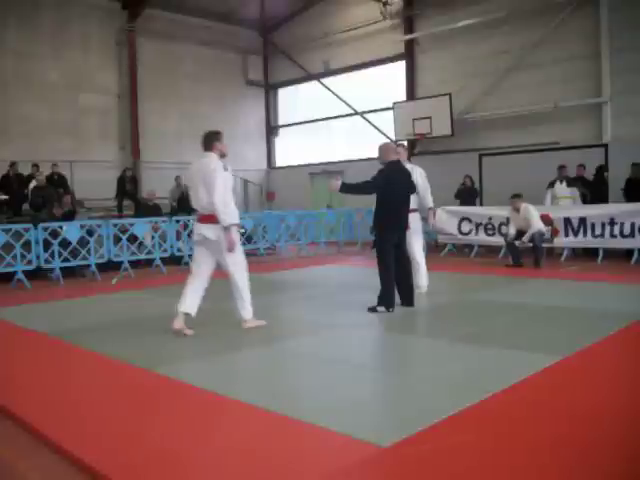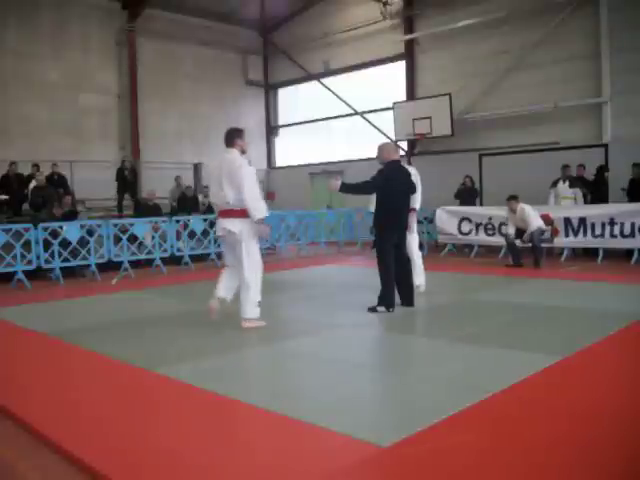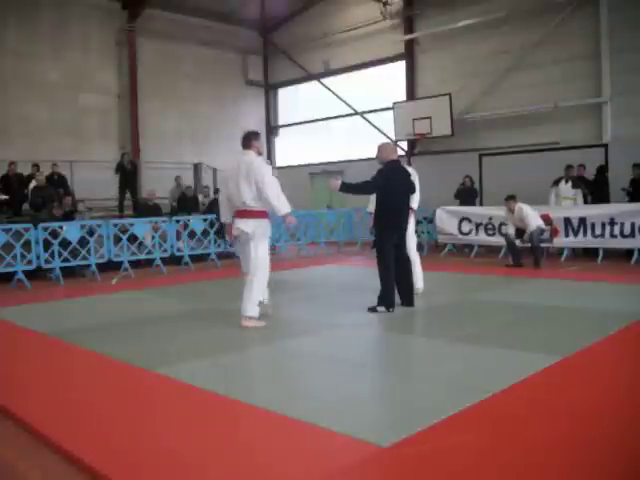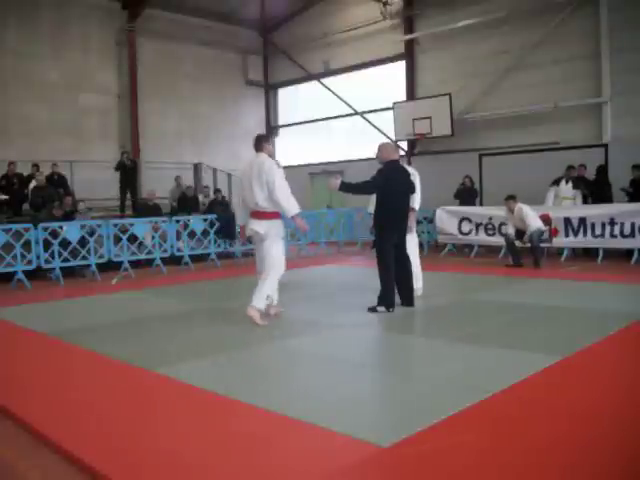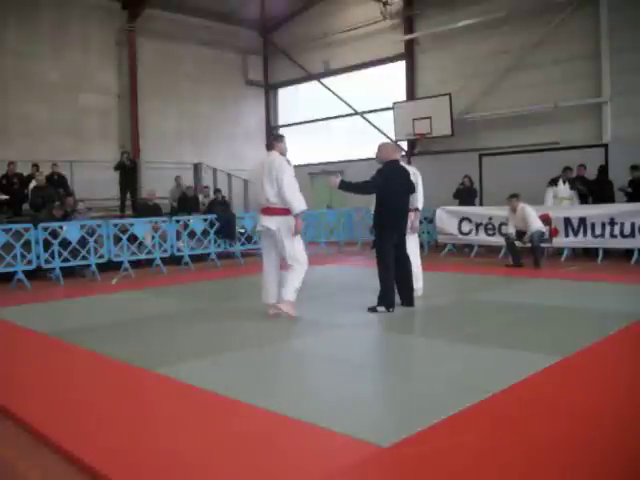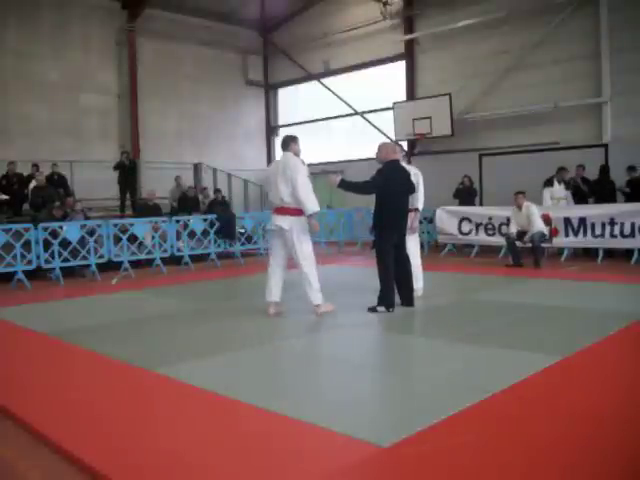
dt=0.2s
person 1, frame 1
left shoulder: (195, 168)
right shoulder: (218, 166)
right elbow: (222, 199)
right wrist: (230, 229)
left hip: (202, 225)
right hip: (218, 226)
left knee: (199, 273)
right knee: (238, 270)
left ankle: (180, 319)
right ankle: (247, 317)
person 1, frame 2
left shoulder: (215, 165)
right shoulder: (241, 162)
right elbow: (250, 194)
right wrist: (261, 220)
left hip: (223, 220)
right hip: (242, 220)
left knee: (233, 265)
right knee: (251, 268)
left ankle: (218, 298)
right ankle: (249, 316)
person 1, frame 3
left shoulder: (231, 167)
right shoulder: (259, 163)
left elbow: (225, 197)
right elbow: (271, 191)
left wrist: (228, 223)
right wrist: (286, 214)
left hip: (239, 220)
right hip: (256, 221)
left knee: (249, 266)
right knee: (259, 268)
left ankle: (260, 302)
right ankle: (249, 315)
person 1, frame 4
left shoulder: (247, 169)
right shoulder: (270, 165)
left elbow: (243, 200)
right elbow: (281, 192)
left wrist: (243, 224)
right wrist: (296, 216)
left hip: (254, 220)
right hip: (270, 222)
left knee: (264, 266)
right knee: (274, 267)
left ankle: (270, 305)
right ankle: (255, 306)
person 1, frame 5
left shoulder: (262, 166)
right shoulder: (281, 162)
right elbow: (289, 190)
right wrist: (298, 216)
left hip: (266, 217)
right hip: (282, 218)
left knee: (270, 263)
right knee: (299, 261)
left ankle: (272, 304)
right ankle: (287, 301)
person 1, frame 6
left shoulder: (273, 167)
right shoulder: (295, 163)
right elbow: (302, 190)
right wrist: (311, 216)
left hip: (277, 217)
right hip: (294, 218)
left knee: (276, 262)
right knee: (307, 261)
left ankle: (273, 304)
right ankle: (318, 303)
person 2, frame 1
left shoulder: (386, 173)
right shoulder: (404, 172)
left elbow: (367, 187)
right elbow: (412, 189)
left wrist: (342, 186)
left hip: (386, 223)
right hip: (400, 223)
left knee: (386, 262)
right knee: (401, 259)
left ankle: (387, 302)
right ankle: (407, 298)
person 2, frame 2
left shoulder: (386, 172)
right shoulder: (404, 172)
left elbow: (367, 187)
right elbow: (412, 189)
left wrist: (341, 186)
left hip: (386, 224)
right hip: (400, 223)
left knee: (386, 261)
right knee: (401, 259)
left ankle: (387, 302)
right ankle: (407, 298)
person 2, frame 3
left shoulder: (386, 172)
right shoulder: (403, 172)
left elbow: (368, 187)
right elbow: (411, 189)
left wrist: (342, 186)
left hip: (386, 223)
right hip: (400, 223)
left knee: (386, 261)
right knee: (401, 259)
left ankle: (387, 302)
right ankle: (407, 298)
person 2, frame 4
left shoulder: (386, 172)
right shoulder: (403, 172)
left elbow: (368, 187)
right elbow: (411, 189)
left wrist: (341, 185)
left hip: (386, 223)
right hip: (400, 223)
left knee: (386, 261)
right knee: (401, 258)
left ankle: (387, 302)
right ankle: (407, 298)
person 2, frame 5
left shoulder: (385, 172)
right shoulder: (403, 172)
left elbow: (367, 187)
right elbow: (411, 189)
left wrist: (341, 184)
left hip: (386, 223)
right hip: (399, 223)
left knee: (385, 261)
right knee: (401, 258)
left ankle: (386, 302)
right ankle: (407, 298)
person 2, frame 6
left shoulder: (385, 172)
right shoulder: (403, 172)
left elbow: (367, 187)
right elbow: (411, 189)
left wrist: (341, 183)
left hip: (386, 223)
right hip: (399, 222)
left knee: (385, 261)
right knee: (401, 259)
left ankle: (386, 302)
right ankle: (407, 298)
person 3, frame 1
left shoulder: (416, 171)
left elbow: (425, 192)
left wrist: (429, 213)
left hip: (411, 217)
left knee: (415, 251)
left ankle: (421, 283)
person 3, frame 2
left shoulder: (410, 171)
left elbow: (416, 193)
right elbow: (377, 194)
left wrist: (412, 215)
left knee: (412, 249)
left ankle: (419, 283)
person 3, frame 3
left shoulder: (408, 171)
left elbow: (414, 194)
right elbow: (375, 195)
left wrist: (408, 214)
left knee: (409, 250)
left ankle: (417, 285)
person 3, frame 4
left shoulder: (409, 172)
left elbow: (415, 195)
right elbow: (377, 195)
left wrist: (412, 215)
left knee: (410, 251)
left ankle: (416, 286)
person 3, frame 5
left shoulder: (411, 172)
left elbow: (417, 194)
left wrist: (416, 217)
left hip: (406, 217)
left knee: (410, 252)
left ankle: (415, 286)
person 3, frame 6
left shoulder: (412, 172)
left elbow: (418, 195)
left wrist: (416, 218)
left hip: (407, 217)
left knee: (411, 252)
left ankle: (416, 286)
